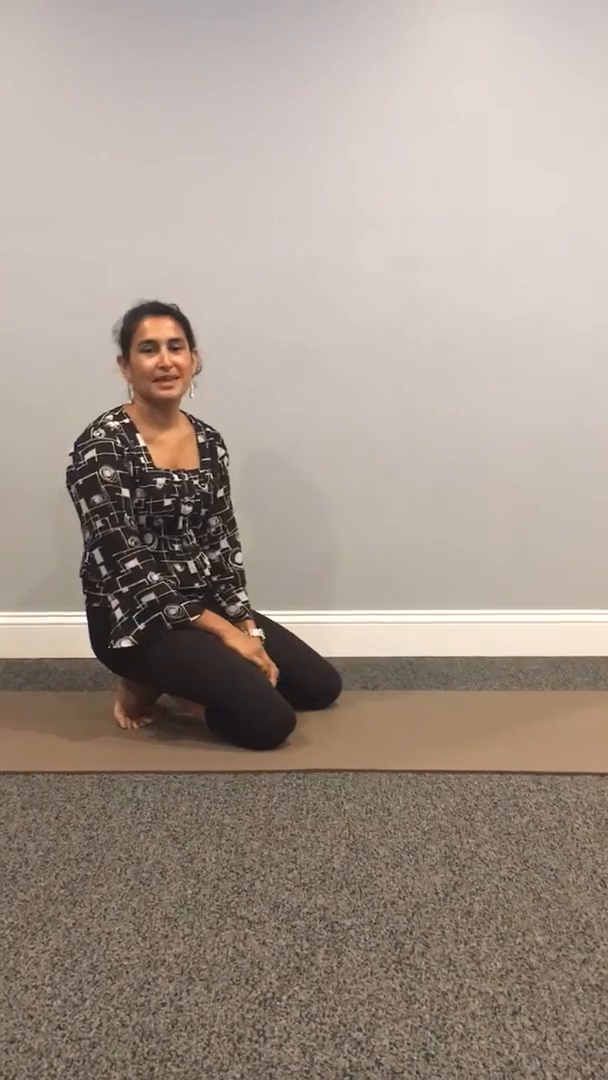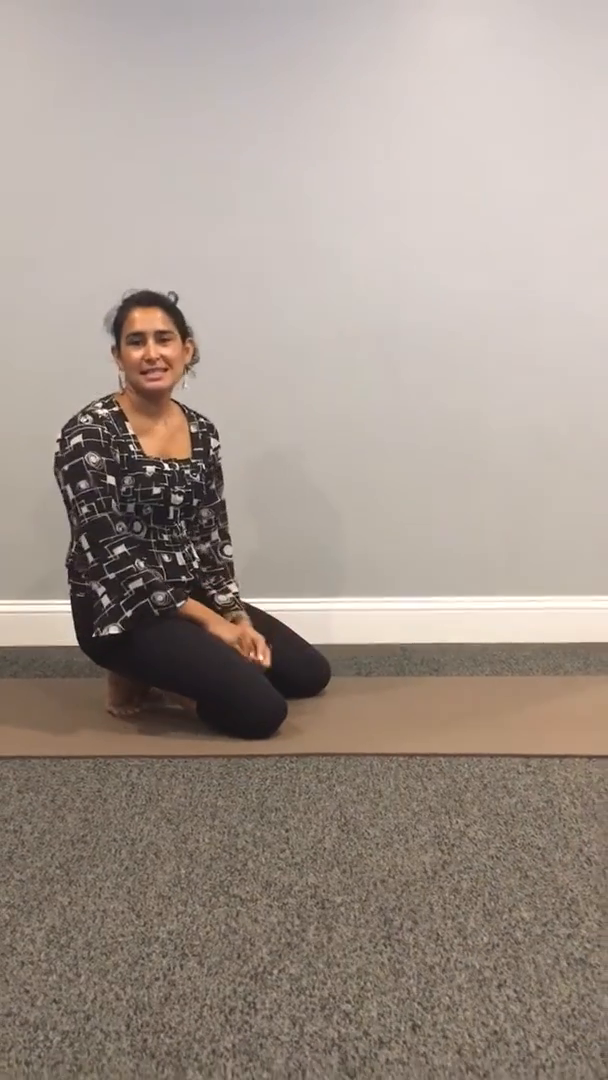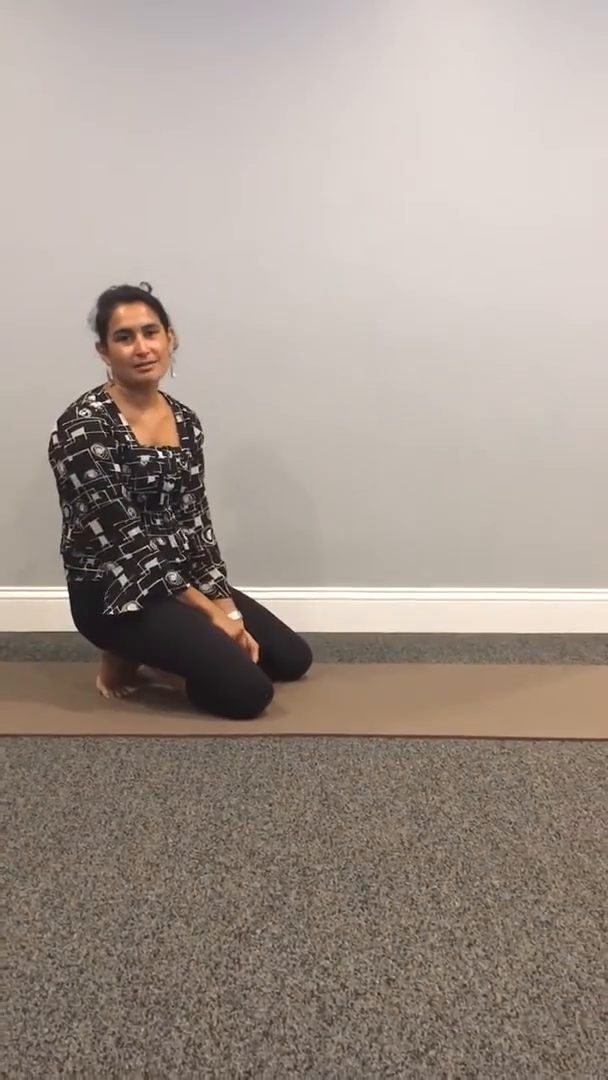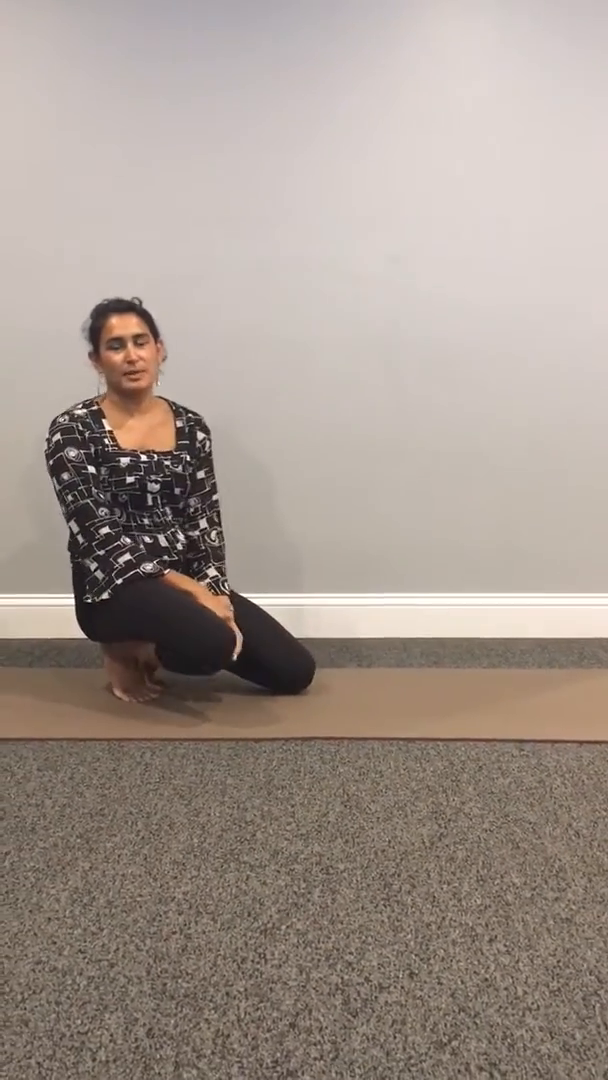
dt=1s
person 1, frame 1
left shoulder: (208, 442)
right shoulder: (102, 446)
left elbow: (222, 545)
right elbow: (124, 566)
left wrist: (248, 629)
right wrist: (226, 633)
left hip: (202, 603)
right hip: (136, 618)
left knee: (321, 685)
right knee: (270, 720)
left ankle: (177, 678)
right ankle: (145, 684)
person 1, frame 2
left shoulder: (201, 432)
right shoulder: (89, 434)
left elbow: (211, 538)
right elbow: (110, 556)
left wrist: (236, 618)
right wrist: (208, 620)
left hip: (189, 595)
right hip: (123, 611)
left knee: (310, 674)
right knee: (262, 710)
left ankle: (170, 672)
right ankle: (138, 676)
person 1, frame 3
left shoulder: (184, 421)
right shoulder: (84, 426)
left elbow: (195, 523)
right elbow: (124, 539)
left wrist: (227, 608)
right wrist: (210, 613)
left hip: (176, 578)
right hip: (113, 592)
left knee: (293, 659)
right knee: (249, 691)
left ankle: (151, 648)
right ankle: (129, 656)
person 1, frame 4
left shoulder: (191, 427)
right shoulder: (73, 431)
left elbow: (205, 523)
right elbow: (100, 537)
left wrist: (216, 596)
right wrist: (192, 592)
left hip: (187, 580)
right hip: (114, 589)
left knee: (296, 671)
right knee: (212, 645)
left ankle: (156, 645)
right ankle: (125, 650)
